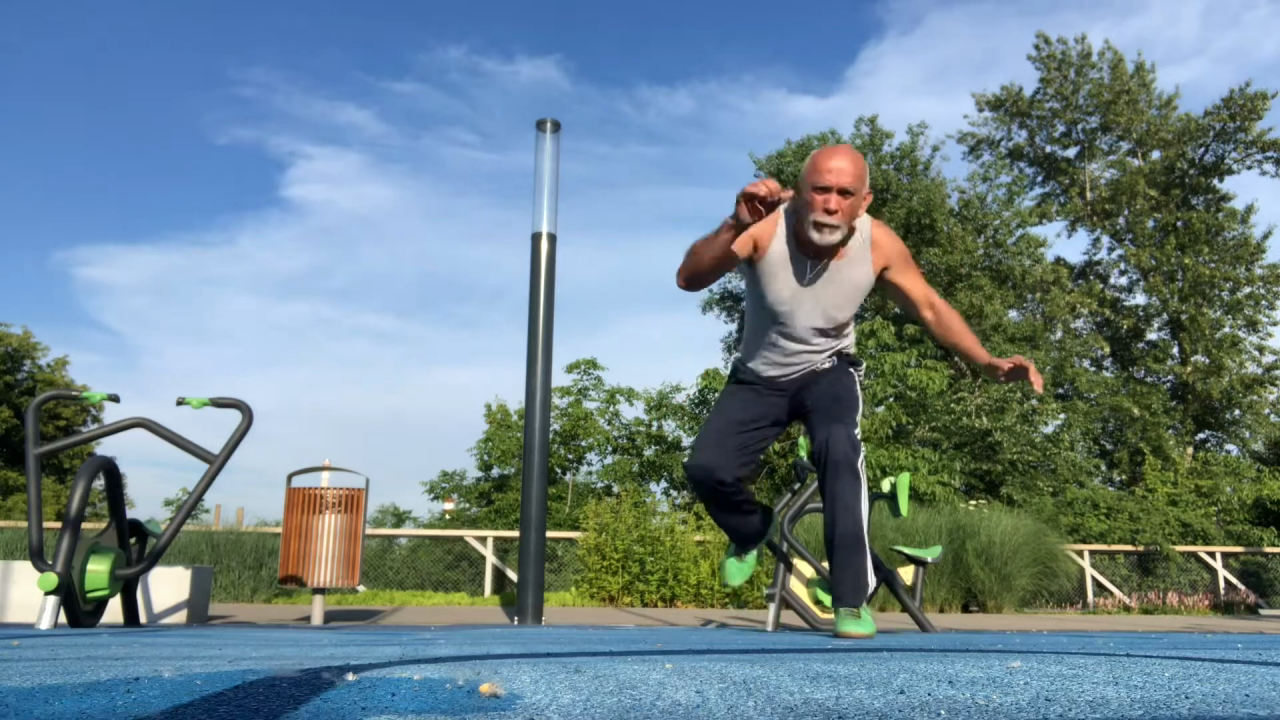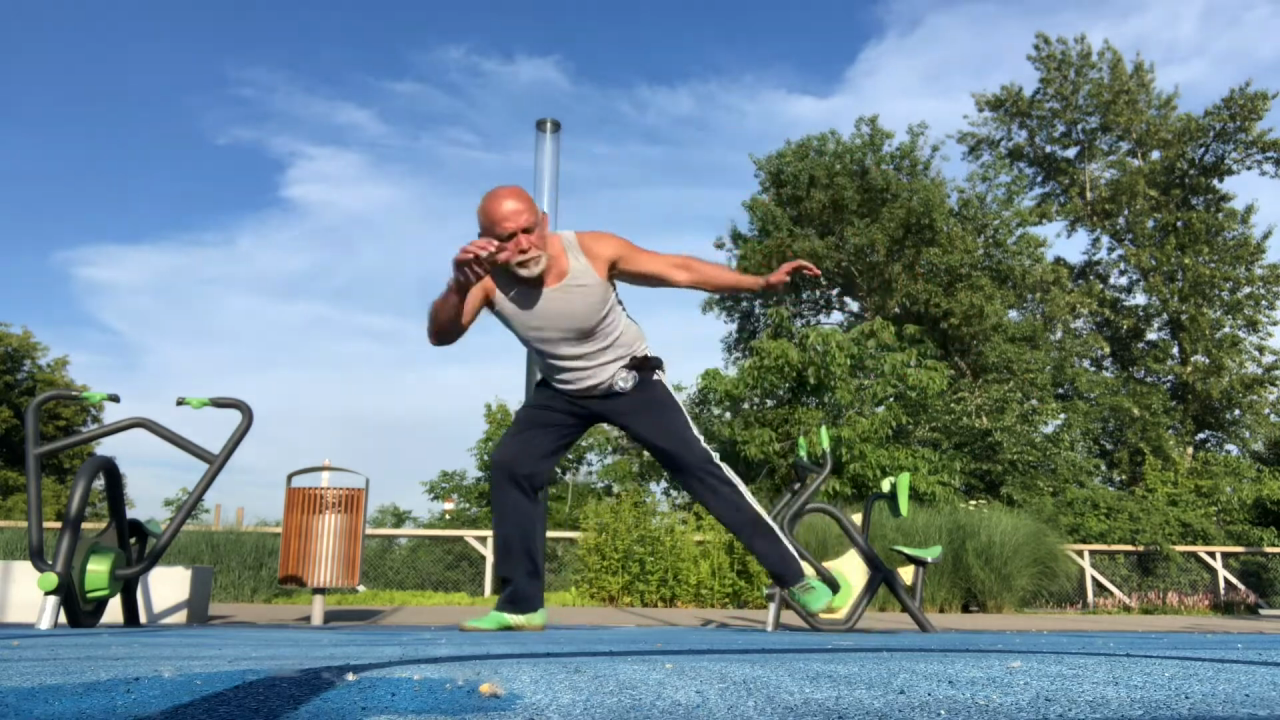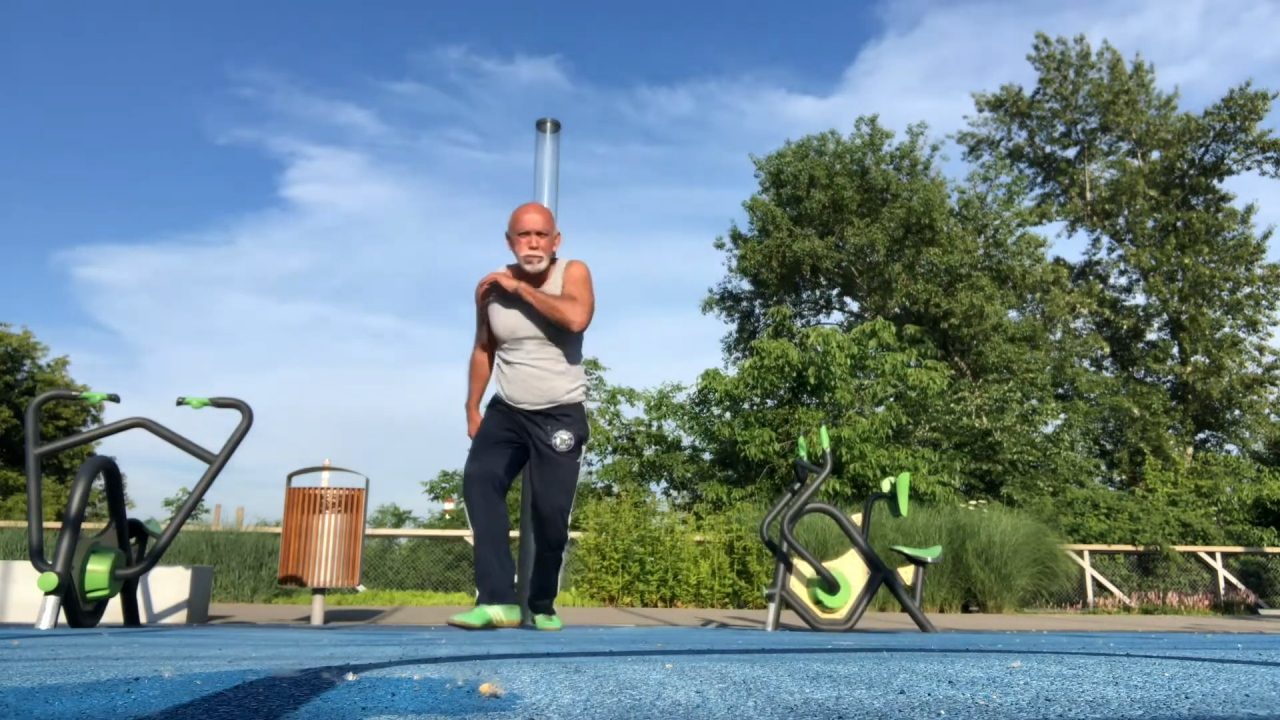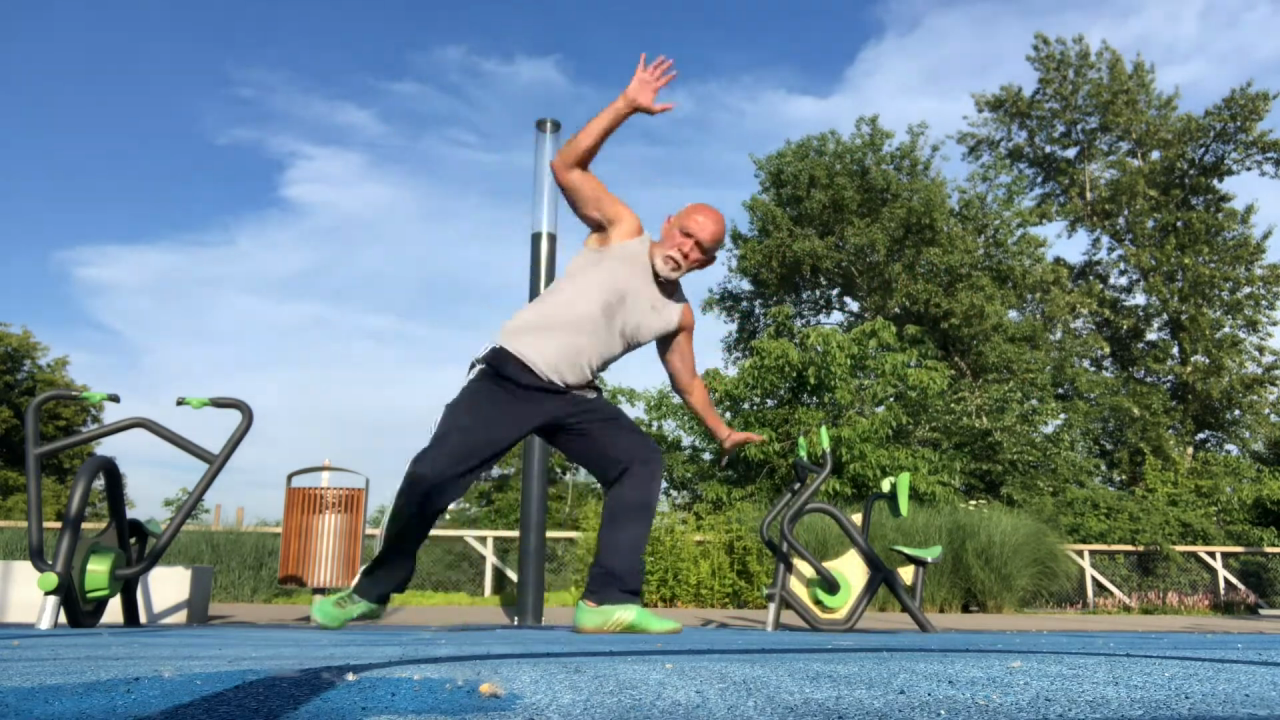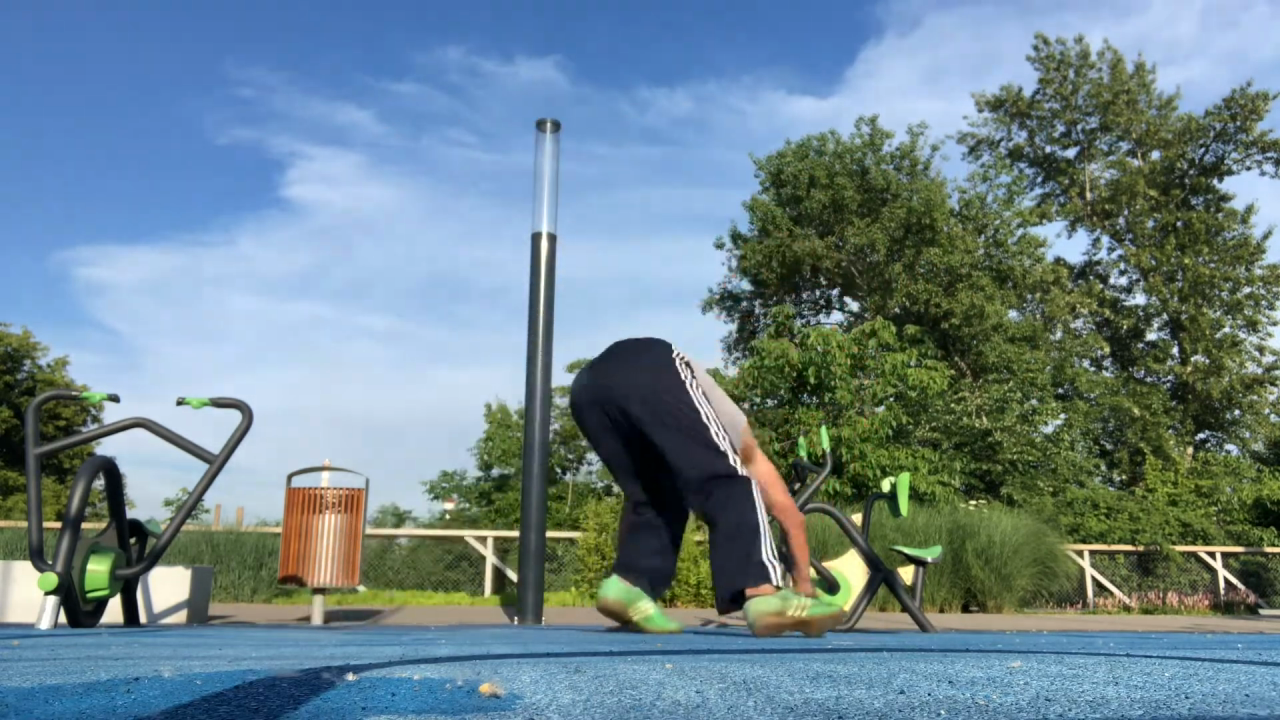
dt=1s
person 1, frame 1
left shoulder: (877, 241)
right shoulder: (765, 223)
left elbow: (930, 309)
right elbow: (689, 279)
left wrist: (990, 362)
right wrist: (738, 226)
left hip: (827, 373)
right hip: (758, 380)
left knee: (838, 450)
right knee: (705, 468)
left ankle: (852, 602)
right ankle: (752, 530)
person 1, frame 2
left shoulder: (594, 249)
right shoulder: (484, 275)
left elbow: (678, 270)
right elbow: (441, 335)
left wrist: (762, 283)
right wrist: (460, 281)
left hip: (628, 378)
right hip: (561, 390)
left knee: (694, 463)
right knee: (509, 468)
left ankle: (793, 576)
right ankle: (521, 603)
person 1, frame 3
left shoulder: (573, 272)
right shoulder: (489, 288)
left elbow: (576, 320)
left wrist: (519, 288)
right wrist: (472, 406)
left hip: (561, 416)
right hip: (506, 412)
left knee: (552, 519)
right knee: (480, 480)
left ankle: (541, 605)
right ankle: (498, 601)
person 1, frame 4
left shoulder: (679, 316)
right shoulder: (623, 231)
left elbow: (688, 382)
right elbow: (566, 166)
left wrist: (721, 430)
right wrist: (627, 105)
left hip: (574, 398)
right hip: (511, 374)
left knee: (642, 464)
right knee: (431, 474)
left ankle: (611, 601)
right ankle: (375, 588)
person 1, frame 5
right shoulder: (746, 452)
right elbow: (791, 518)
right wrist: (802, 583)
right hip: (651, 369)
left knee: (658, 502)
right knee: (730, 483)
left ankle: (632, 588)
right ankle: (761, 593)
